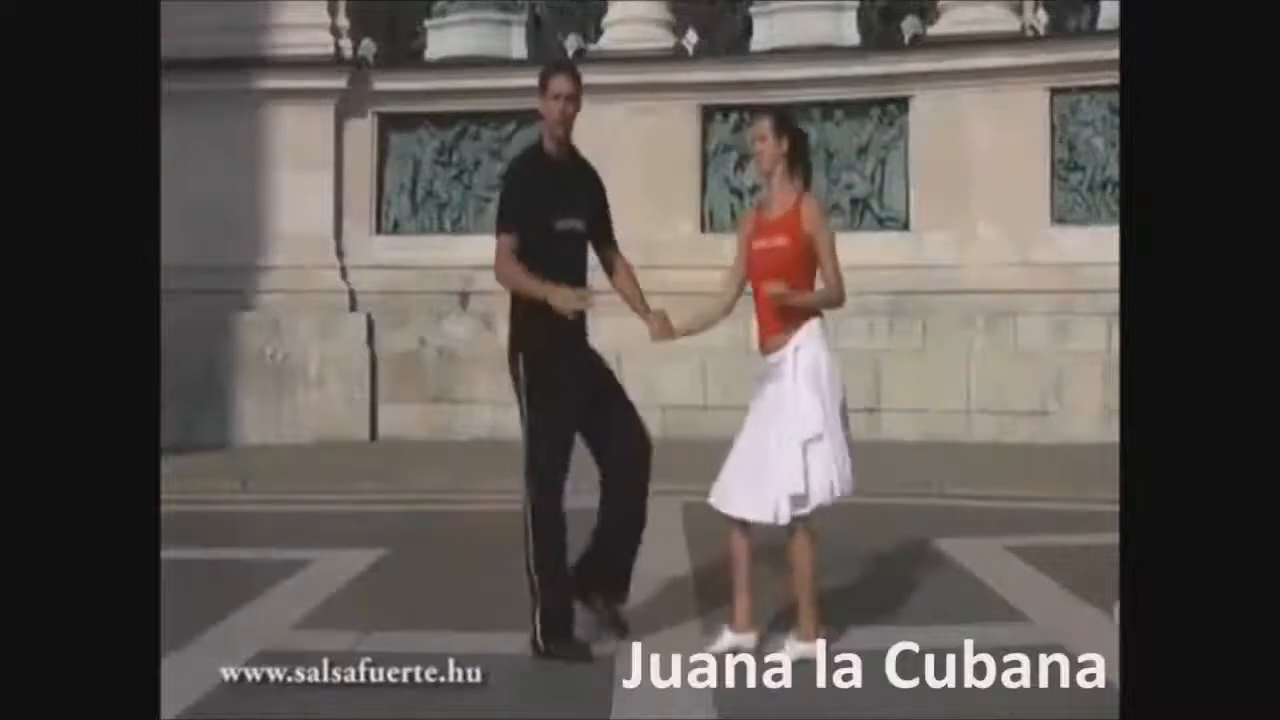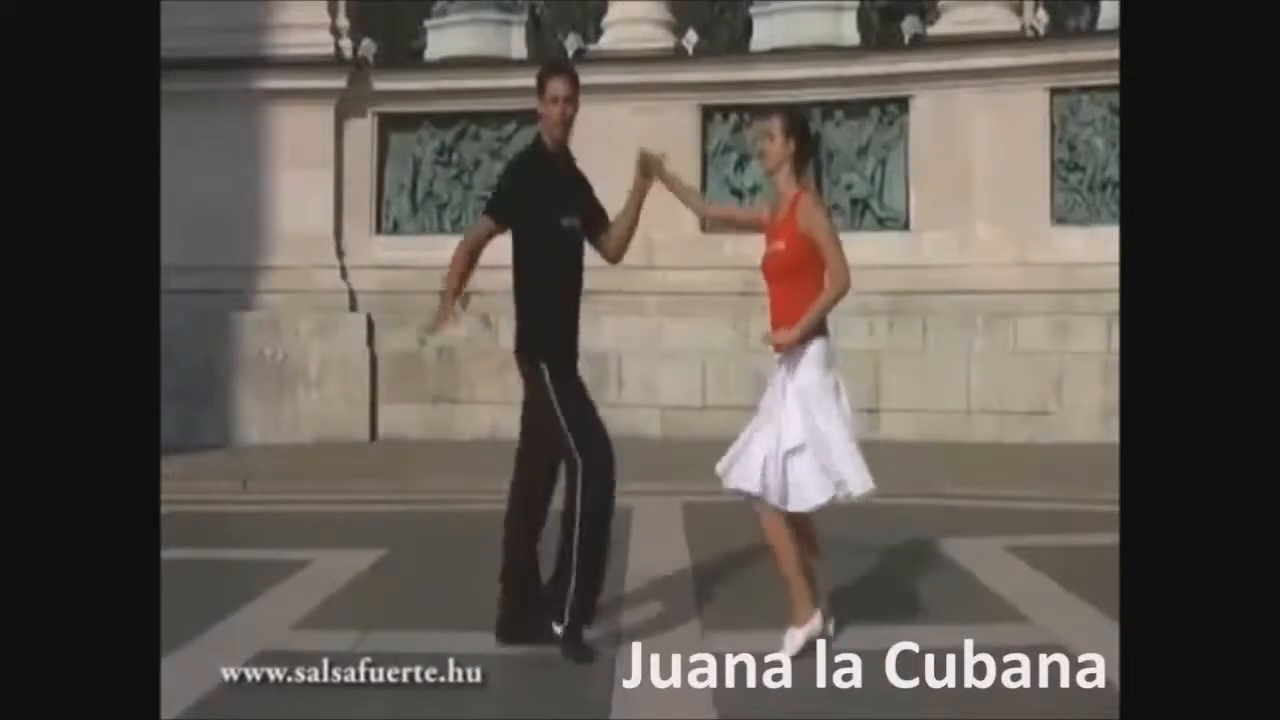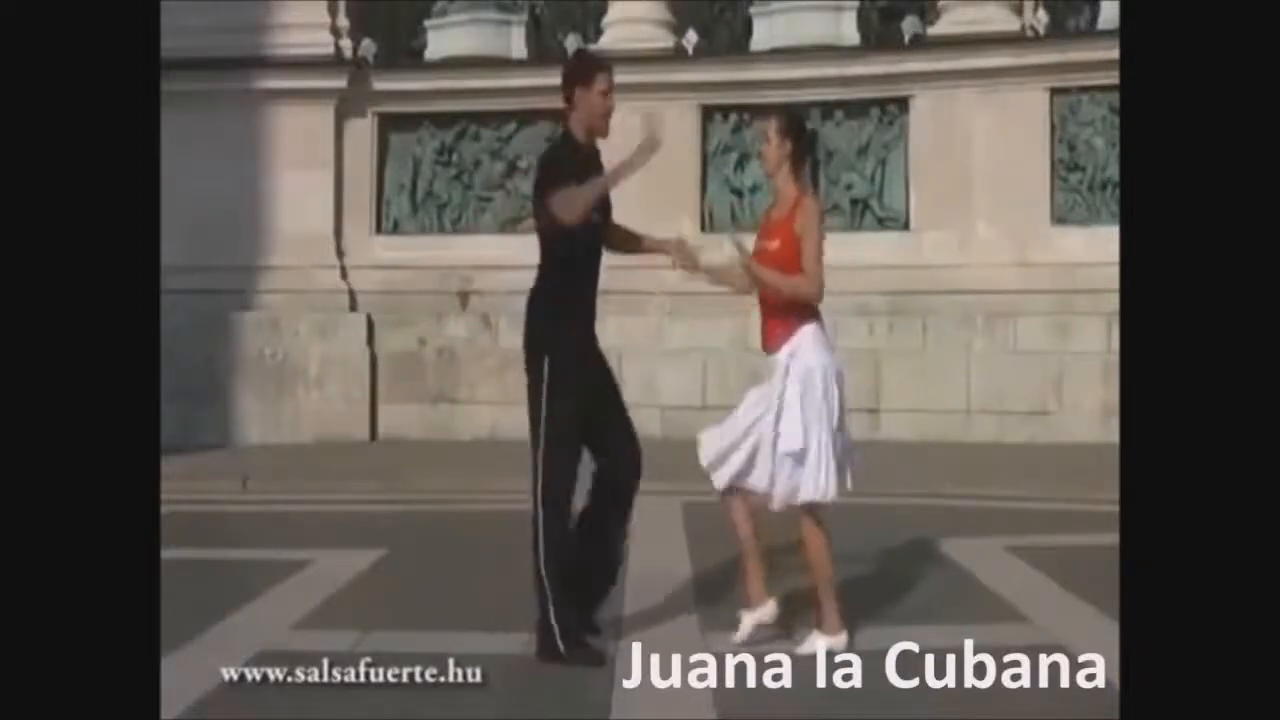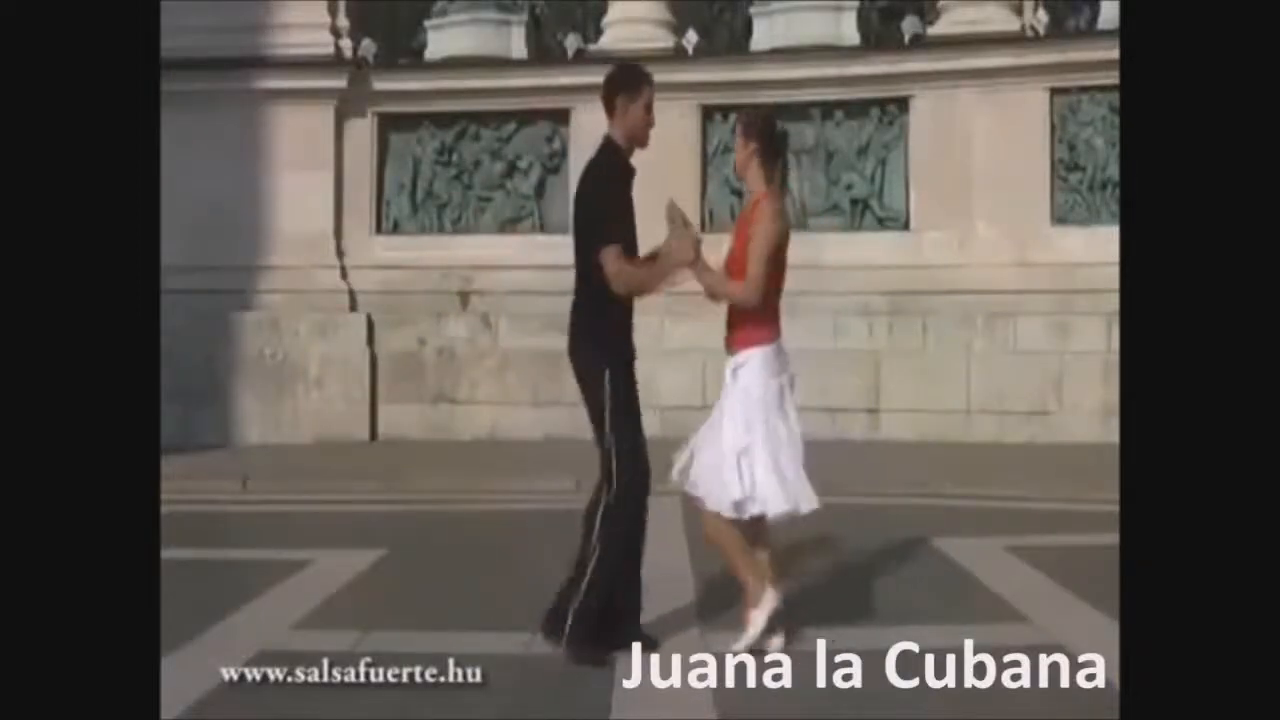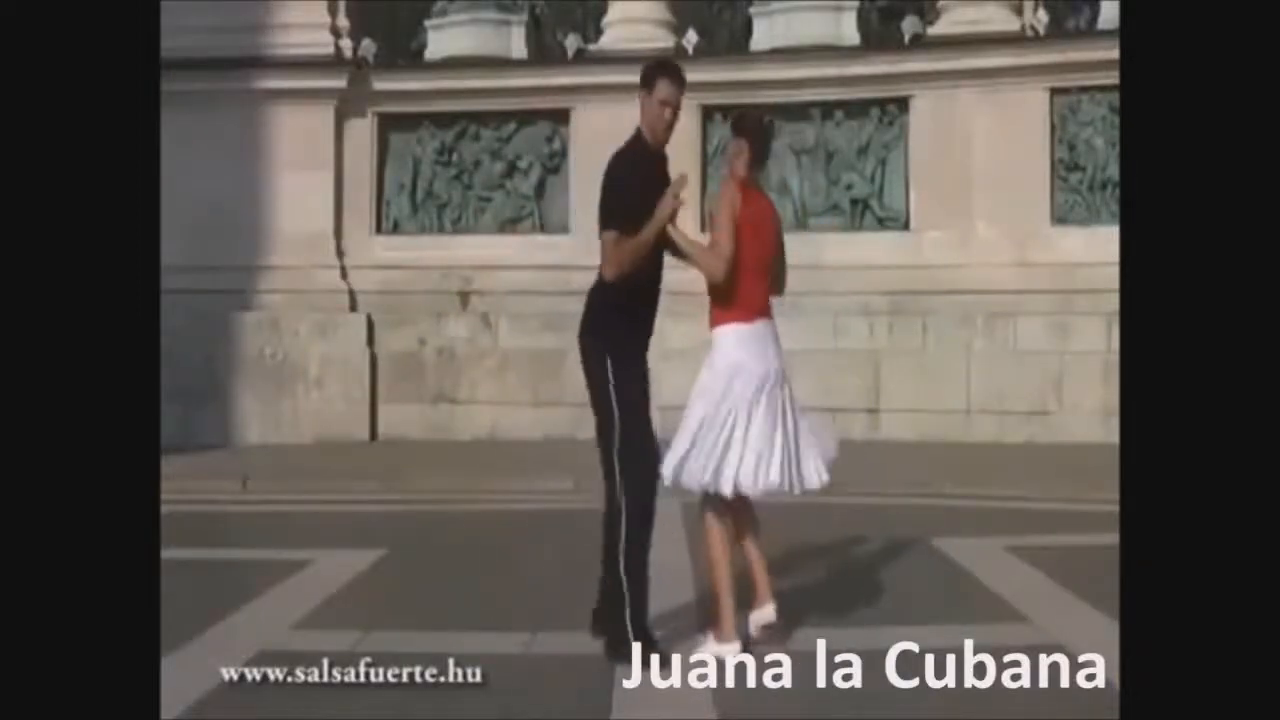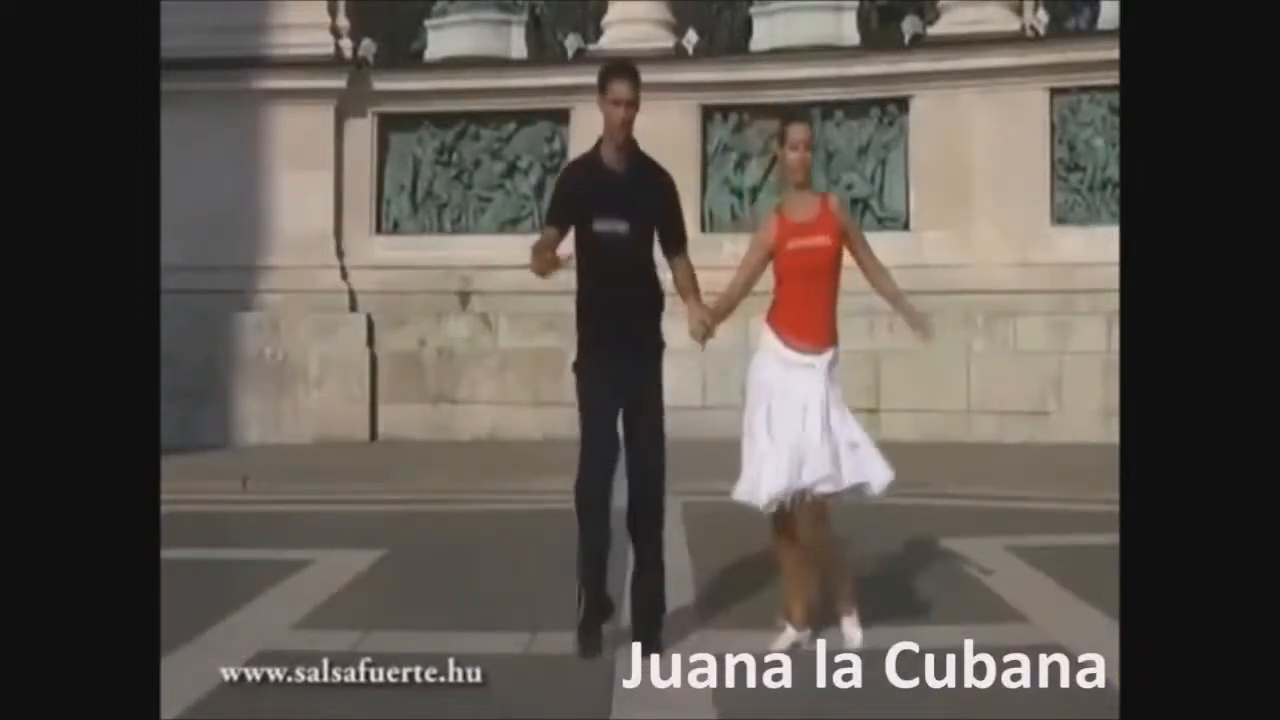
dt=0.5s
person 1, frame 1
left shoulder: (586, 176)
right shoulder: (522, 174)
left elbow: (609, 253)
right elbow: (504, 264)
left wrist: (646, 310)
right wrist: (553, 293)
left hip: (577, 347)
right hip: (536, 348)
left knee: (630, 451)
right knee: (546, 481)
left ankle: (598, 583)
right ankle: (549, 624)
person 1, frame 2
left shoulder: (574, 178)
right shoulder: (523, 171)
left elbow: (611, 248)
right elbow: (476, 239)
left wrist: (639, 191)
right wrist: (449, 298)
left hip: (560, 347)
right hip: (540, 348)
left knee: (535, 475)
right knee: (592, 465)
left ankle: (519, 614)
right ankle: (562, 614)
person 1, frame 3
left shoulder: (589, 162)
right shoulder: (557, 162)
right elbow: (566, 213)
left wrist: (657, 244)
right wrist: (630, 164)
left hip: (581, 341)
right hip: (553, 343)
left knee: (622, 459)
right knee: (555, 481)
left ankle: (581, 590)
right ankle: (557, 630)
person 1, frame 4
left shoulder: (616, 173)
right shoulder: (604, 178)
right elbow: (619, 278)
left wrist: (664, 254)
right wrist: (674, 261)
left hip: (610, 349)
right hip: (599, 350)
left knee: (629, 480)
right knee: (622, 482)
left ankle: (613, 617)
right ankle: (571, 619)
person 1, frame 5
left shoulder: (659, 168)
right shoulder: (625, 168)
right elbow: (613, 262)
left wrist: (677, 231)
right wrist: (658, 223)
left hip: (632, 339)
right hip: (609, 341)
left knee: (635, 474)
right knee: (628, 476)
left ankle: (612, 611)
right ankle: (627, 630)
person 1, frame 6
left shoulder: (656, 181)
right shoulder: (577, 177)
left elbow: (676, 256)
right elbow: (545, 246)
left wrist: (695, 303)
right wrist: (544, 259)
left hip: (645, 345)
right hip: (598, 346)
left knee: (648, 476)
right knee: (596, 468)
left ankle: (647, 614)
right ankle: (592, 604)
person 2, frame 1
left shoulder: (807, 209)
right shoulder: (753, 220)
left elbow: (835, 292)
right elbow: (730, 296)
left wrist: (793, 297)
right wrist: (682, 327)
left hip: (802, 363)
right hip: (772, 369)
left knee: (793, 506)
right knee: (742, 499)
left ankle: (808, 631)
right ankle: (741, 620)
person 2, frame 2
left shoulder: (808, 206)
right shoulder: (771, 215)
left elbow: (840, 279)
right elbow: (710, 212)
left wrist: (797, 330)
right wrist: (663, 178)
left hip: (806, 364)
right hip: (789, 367)
left knee: (768, 494)
right knee: (787, 499)
left ankle: (803, 612)
right ankle: (814, 610)
person 2, frame 3
left shoulder: (806, 207)
right shoulder: (770, 213)
left elbow: (810, 287)
left wrist: (755, 268)
right wrist: (702, 269)
left hip: (804, 360)
right hip: (782, 366)
left knee: (806, 502)
right knee: (729, 473)
left ankle: (832, 623)
right ankle: (758, 598)
person 2, frame 4
left shoulder: (770, 208)
right shoulder: (750, 211)
left elbow: (749, 292)
right elbow: (723, 281)
left wrist: (701, 274)
right wrist: (693, 261)
left hip: (756, 367)
right hip: (744, 368)
left knee: (711, 502)
right knee: (742, 506)
left ankle: (758, 592)
right ankle: (764, 624)
person 2, frame 5
left shoulder: (730, 194)
right shoulder: (760, 204)
left elbow: (717, 265)
left wrist: (672, 232)
left hip: (738, 352)
right hip: (760, 355)
left knee: (715, 501)
right knee: (734, 493)
left ankle: (727, 632)
right ankle: (764, 596)
person 2, frame 6
left shoulder: (835, 210)
right shoulder: (771, 226)
left elbow: (871, 267)
right elbow: (738, 286)
left wrist: (905, 308)
right wrist: (709, 318)
left hip: (819, 368)
right hip: (775, 363)
left knee: (810, 500)
right knee: (779, 502)
left ankle: (845, 604)
right ankle: (796, 619)
